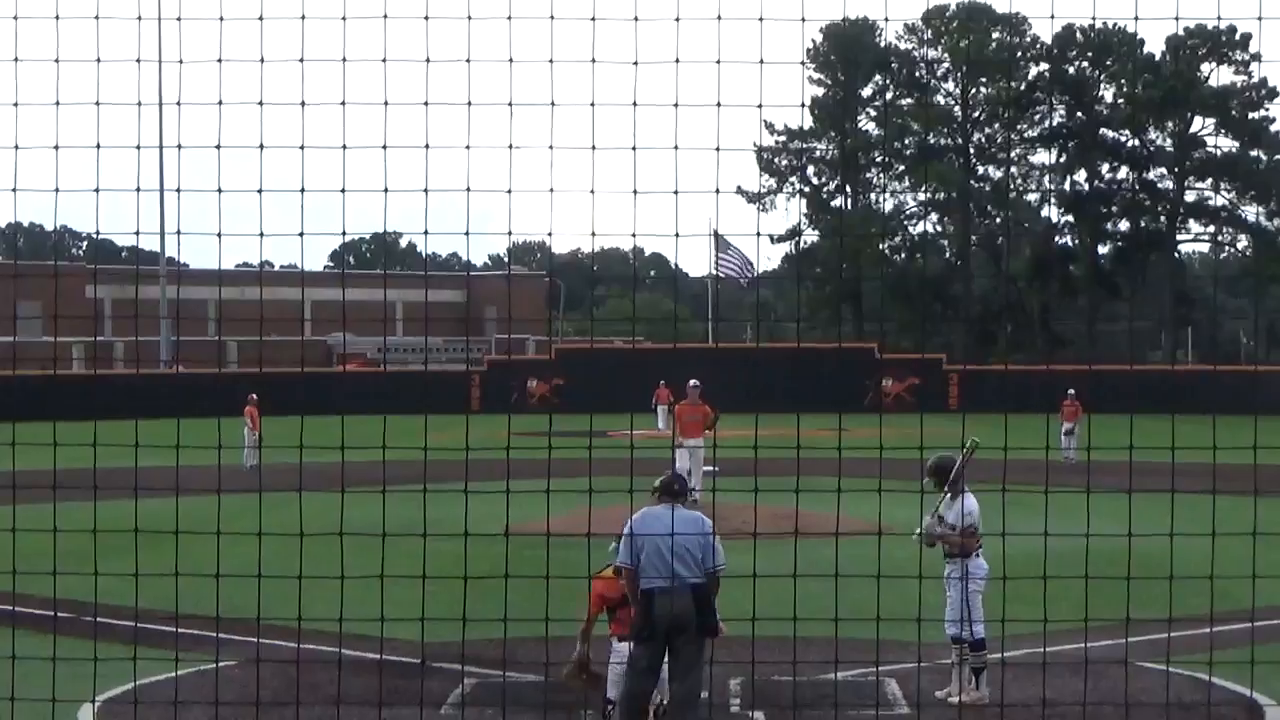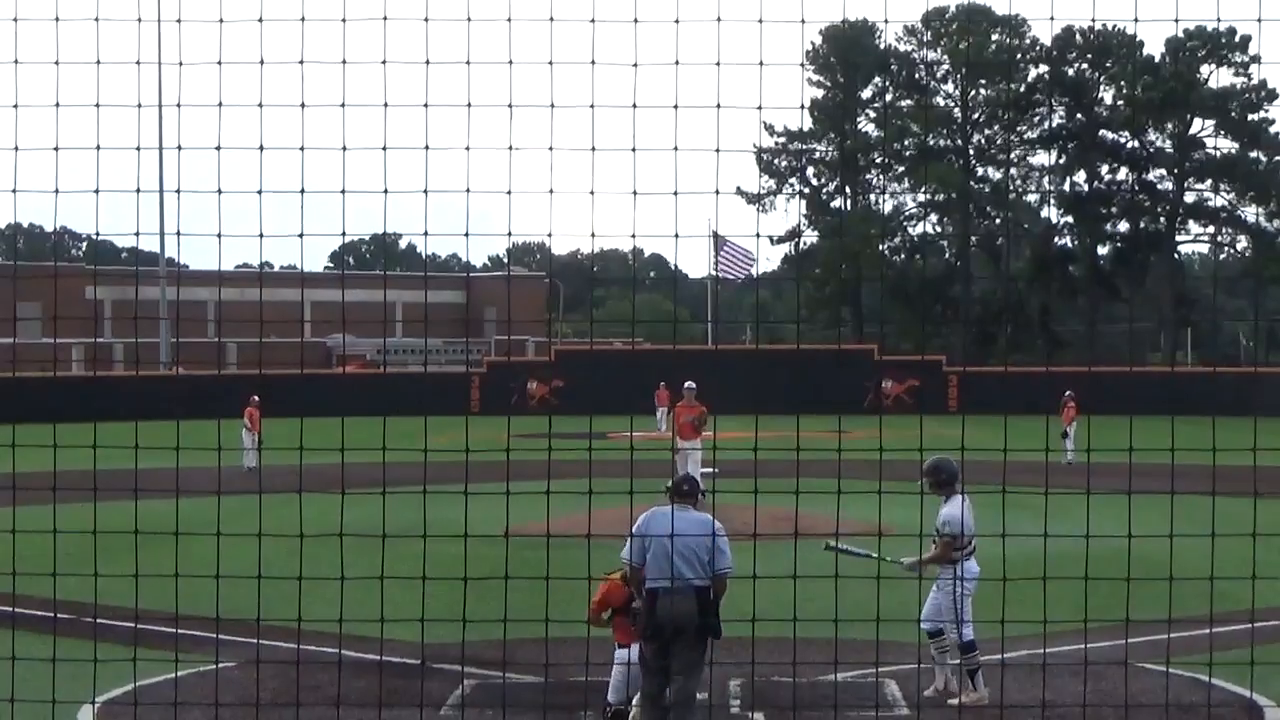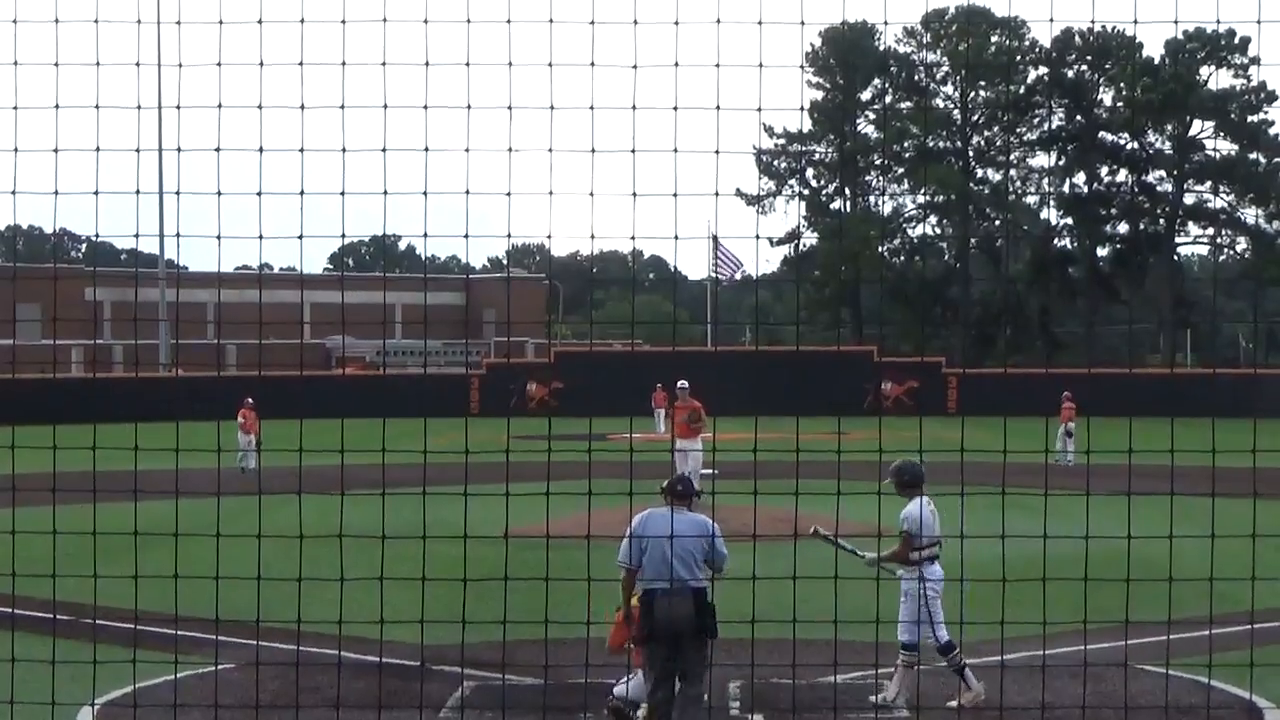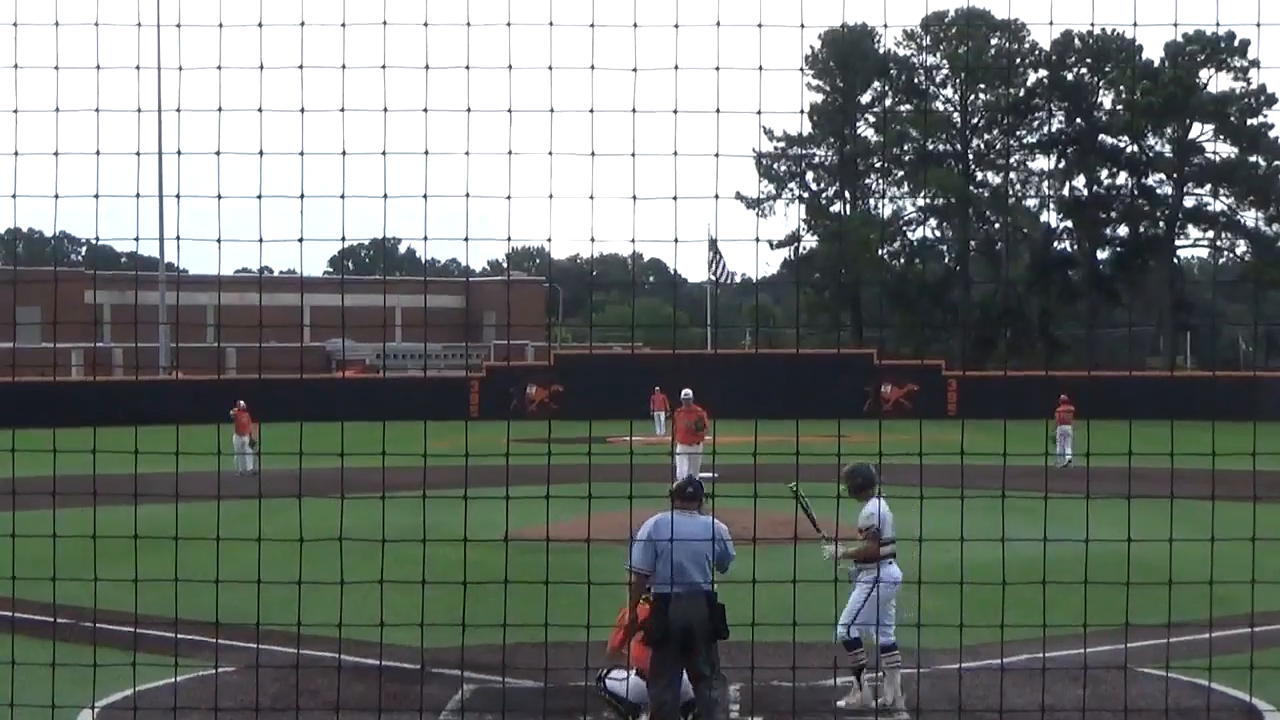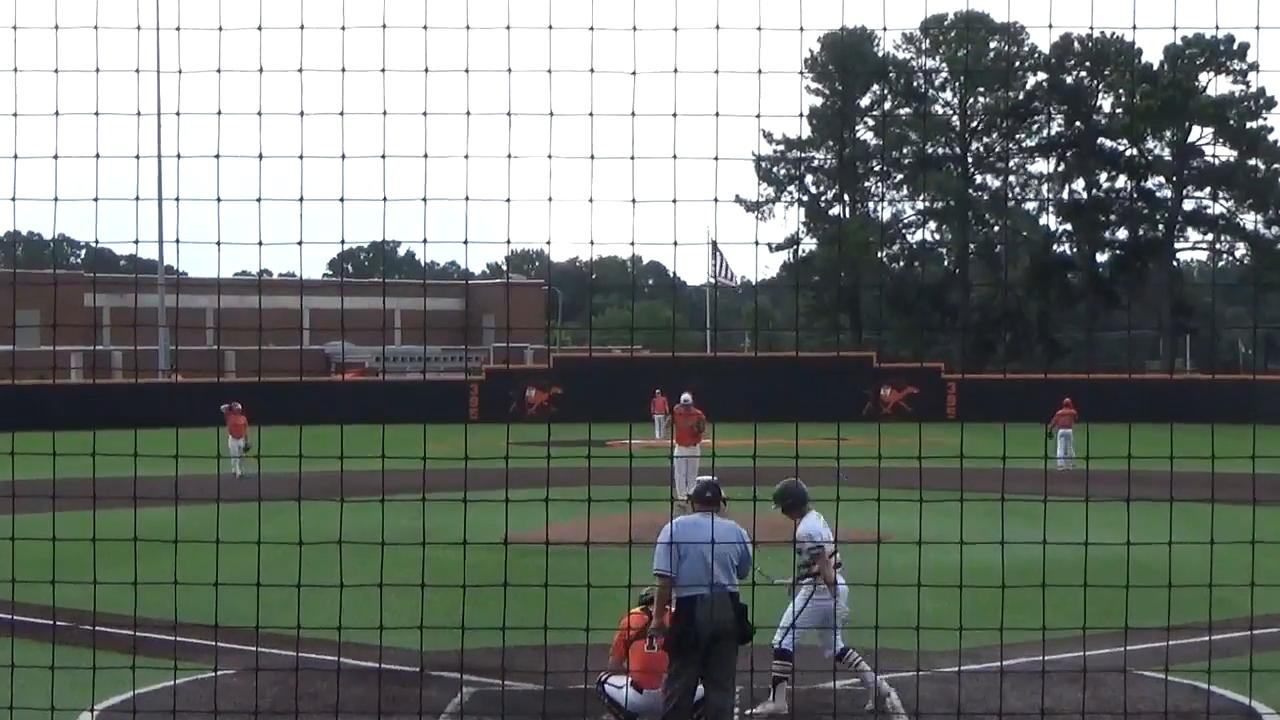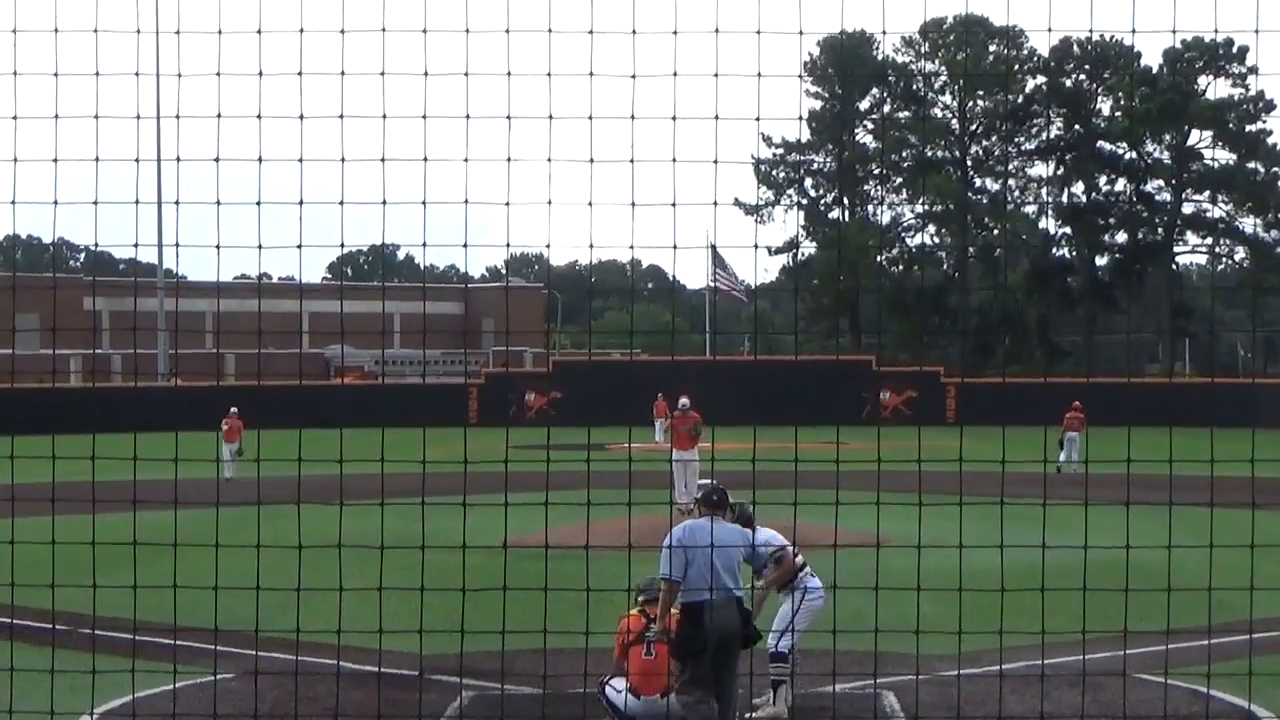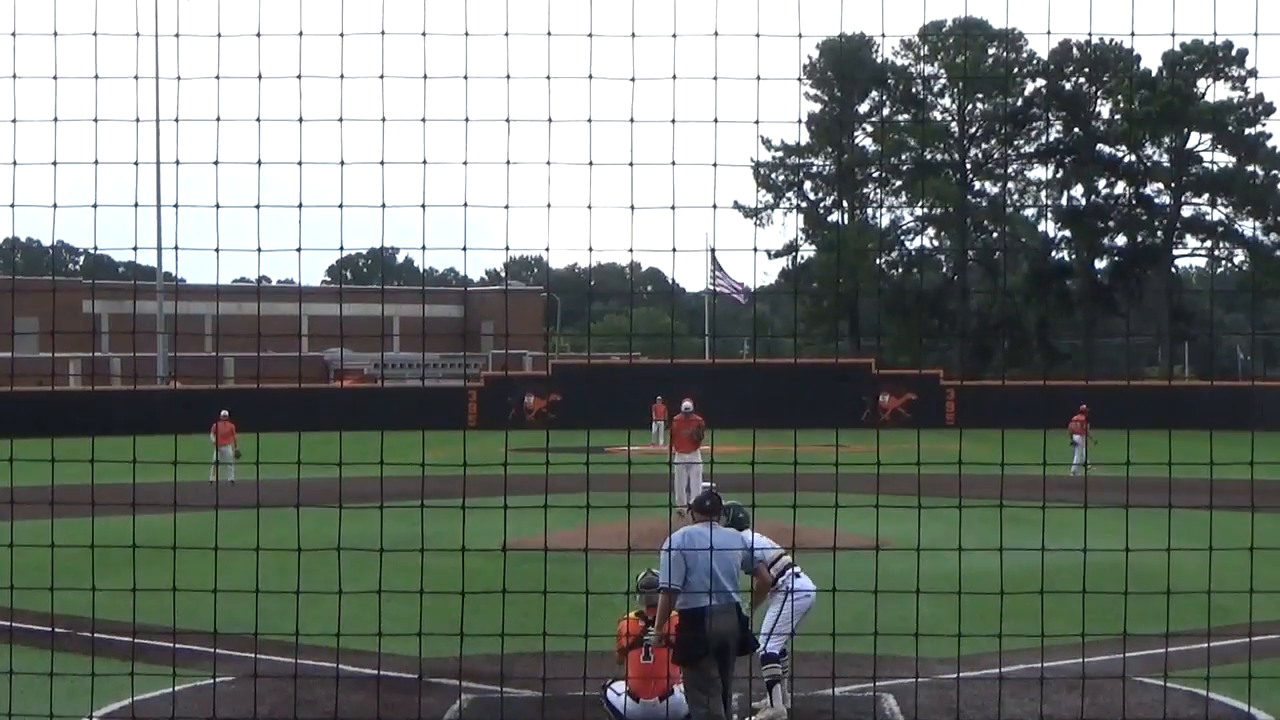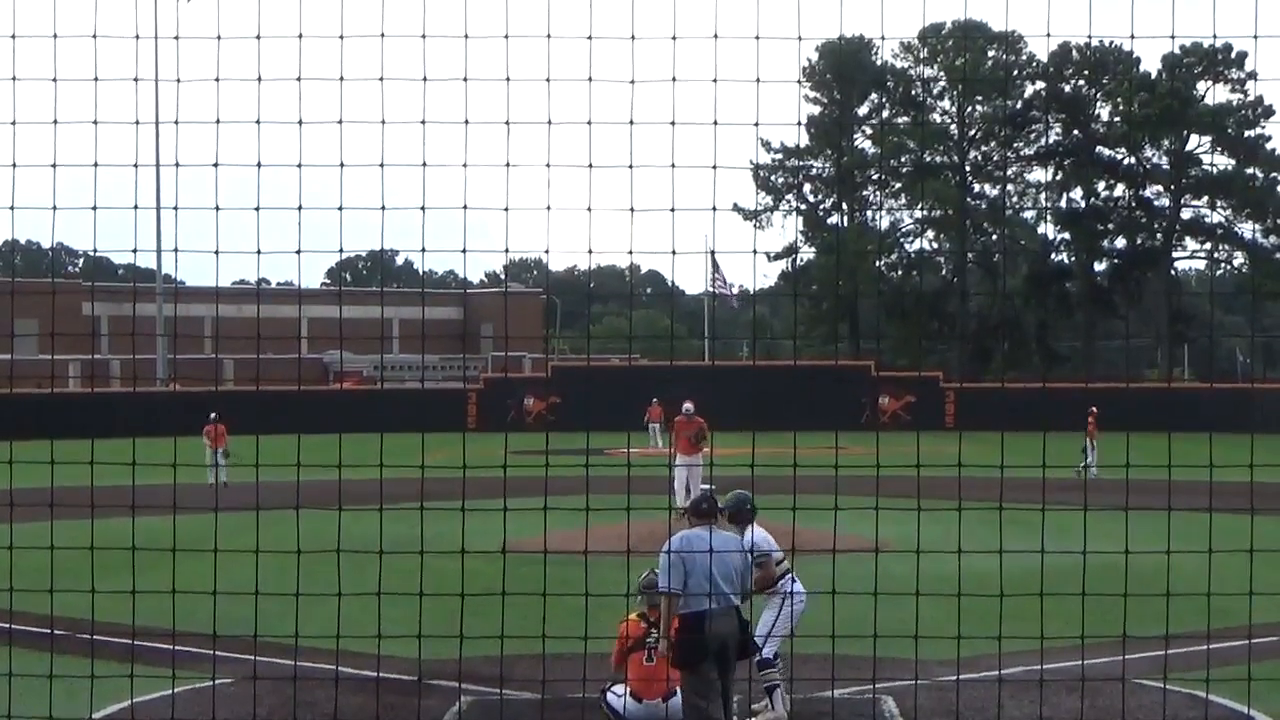
dt=0.4s
person 1, frame 1
left shoulder: (639, 520)
right shoulder: (701, 522)
left elbow: (628, 571)
right elbow: (713, 573)
left wrist: (636, 604)
right wrist: (708, 607)
left hip: (652, 603)
right hip: (691, 602)
left knee: (641, 672)
right knee: (687, 675)
person 1, frame 2
left shoulder: (648, 519)
right shoulder: (710, 525)
left elbow: (633, 569)
right elbow: (720, 576)
left wrist: (644, 598)
right wrist: (712, 607)
left hip: (657, 603)
right hip: (696, 604)
left knee: (653, 675)
right knee: (686, 676)
person 1, frame 3
left shoulder: (643, 521)
right shoulder: (706, 525)
left elbow: (629, 570)
right elbow: (719, 566)
left wrist: (626, 606)
left hip: (654, 605)
right hip: (693, 605)
left knee: (657, 677)
right knee: (693, 676)
person 1, frame 4
left shoulder: (654, 525)
right shoulder: (716, 528)
left elbow: (639, 574)
right elbow: (724, 566)
left wrist: (632, 609)
left hip: (666, 609)
right hip: (703, 608)
left knee: (663, 679)
right knee: (708, 678)
person 1, frame 5
left shoulder: (675, 528)
right shoulder: (736, 531)
left elbow: (665, 578)
right elbow: (743, 573)
left wrist: (659, 616)
left hip: (690, 612)
right hip: (728, 611)
left knee: (679, 680)
right knee: (722, 683)
person 1, frame 6
left shoulder: (682, 532)
right shoulder: (741, 534)
left elbow: (671, 582)
left wrist: (662, 618)
left hip: (697, 617)
right hip: (733, 615)
left knee: (692, 687)
right knee: (725, 686)
person 1, frame 7
left shoulder: (680, 539)
right shoulder: (737, 539)
left elbow: (670, 590)
right elbow: (764, 579)
left wrist: (659, 627)
left hip: (697, 623)
right hip: (731, 620)
left knee: (704, 694)
right knee: (722, 690)
person 1, frame 8
left shoulder: (678, 543)
right shoulder: (735, 542)
left elbow: (671, 595)
right elbow: (746, 591)
left wrist: (664, 636)
left hip: (696, 626)
right hip: (731, 623)
left knee: (702, 697)
right knee: (723, 694)
person 2, frame 1
left shoulder: (968, 506)
right shoulder: (947, 500)
left elbow: (968, 546)
right elbow: (930, 540)
left wrist: (940, 533)
right wrist: (929, 532)
left hip: (968, 571)
right hip: (953, 569)
left knee: (971, 629)
right knee: (955, 628)
left ankle: (978, 689)
right ankle: (959, 685)
person 2, frame 2
left shoulder: (950, 513)
right shoulder: (958, 499)
left elbow: (945, 554)
left wrist: (918, 562)
right wrist: (933, 547)
left hip: (956, 574)
right hip: (953, 572)
left knee: (960, 632)
right knee: (930, 621)
left ankle: (977, 691)
right ankle: (944, 681)
person 2, frame 3
left shoulder: (910, 512)
right shoulder: (927, 505)
left elbow: (904, 552)
left wrist: (877, 558)
right wrist: (907, 570)
left hip: (921, 578)
right hip: (924, 574)
left knee: (938, 636)
right knee: (908, 635)
left ankle: (971, 688)
right ankle: (896, 692)
person 2, frame 4
left shoulder: (872, 509)
right shoulder: (879, 505)
left elbow: (872, 549)
left wrist: (841, 553)
right wrist: (857, 569)
left hip: (877, 578)
right hip: (886, 575)
left knee: (847, 629)
right knee: (885, 635)
left ankle: (862, 690)
right ankle: (892, 695)
person 2, frame 5
left shoulder: (806, 528)
right shoulder: (815, 519)
left elbow: (824, 565)
left wrist: (836, 600)
right wrist: (797, 580)
left hip: (818, 591)
right hip: (833, 589)
left knee: (783, 641)
right knee: (835, 646)
right ankle: (880, 690)
person 2, frame 6
left shoulder: (765, 539)
right shoulder: (755, 541)
left elbow: (789, 567)
right elbow: (762, 576)
left wrist: (764, 588)
right wrist: (753, 611)
left hip: (805, 591)
right hip: (802, 590)
left knee: (778, 642)
right knee: (783, 638)
right ankle: (781, 692)
person 2, frame 7
left shoulder: (744, 541)
right shoulder: (754, 537)
left wrist: (753, 606)
left hip: (792, 591)
right hip: (804, 589)
left knee: (767, 646)
right knee: (776, 642)
right ankle: (781, 696)
person 2, frame 8
left shoulder: (752, 538)
right shoulder: (755, 533)
left elbow: (768, 574)
left hip: (785, 596)
right hip: (789, 594)
left knee: (761, 651)
right knee: (767, 646)
right ankle: (779, 699)
